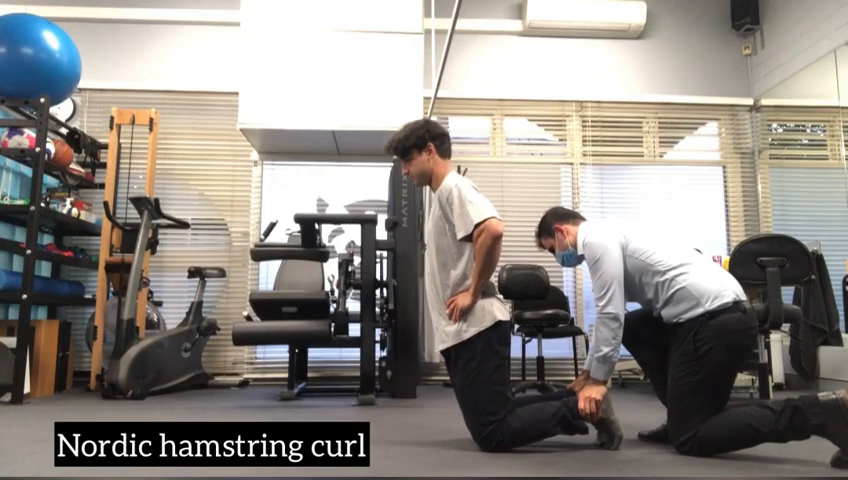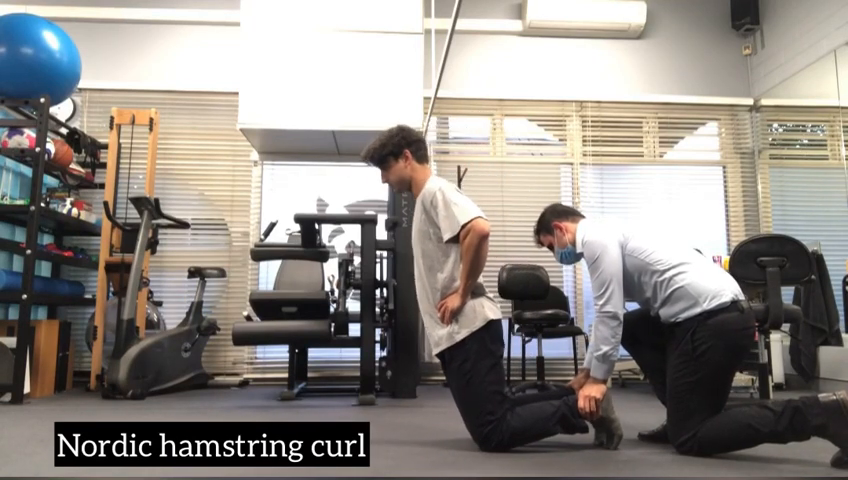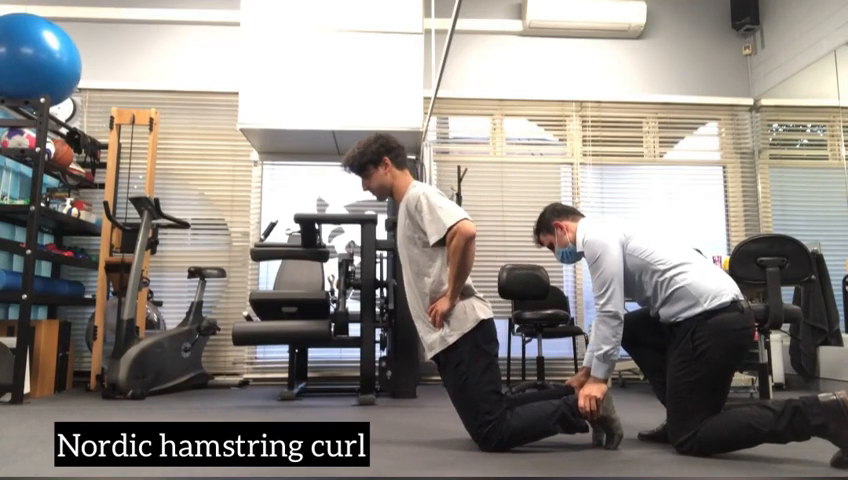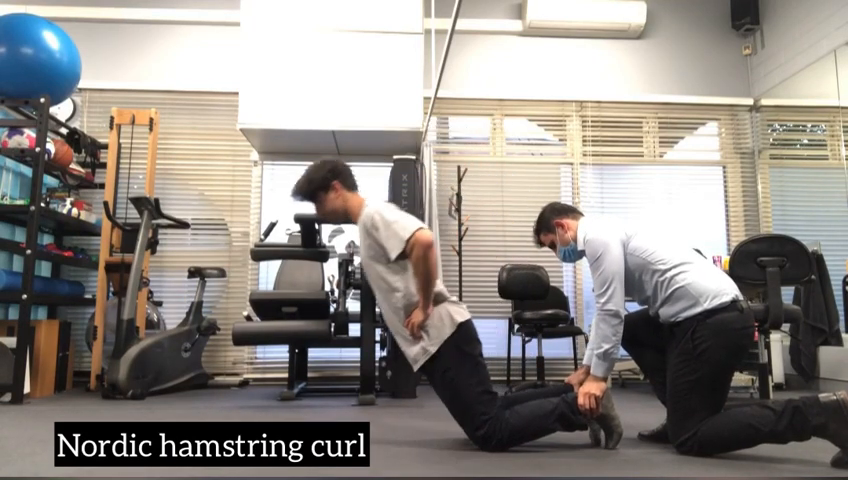
dt=0.5s
person 1, frame 1
left shoulder: (454, 188)
right shoulder: (442, 195)
left elbow: (493, 230)
left wrist: (473, 292)
left hip: (475, 326)
right hip: (461, 329)
left knee: (493, 434)
right knee: (492, 421)
right ankle: (577, 401)
person 1, frame 2
left shoulder: (435, 191)
right shoulder: (426, 198)
left elbow: (479, 230)
left wrist: (462, 293)
left hip: (467, 327)
right hip: (455, 330)
left knee: (493, 433)
right knee: (492, 417)
right ankle: (578, 400)
person 1, frame 3
left shoulder: (418, 196)
right shoulder: (408, 205)
left elbow: (465, 232)
left wrist: (451, 296)
left hip: (460, 328)
right hip: (449, 332)
left knee: (492, 433)
right knee: (492, 418)
right ankle: (579, 397)
person 1, frame 4
left shoulder: (374, 214)
right shoulder: (369, 222)
left elbow: (423, 242)
left wrist: (424, 307)
left hip: (440, 335)
right hip: (432, 339)
left knee: (490, 431)
right knee: (488, 416)
left ankle: (579, 404)
right ankle: (572, 396)
person 2, frame 1
left shoulder: (597, 239)
right shoulder: (608, 237)
left elbow: (610, 314)
right elbow: (611, 315)
left wrist: (597, 379)
right wrist: (587, 371)
left hip: (715, 322)
right hip: (719, 313)
left knee: (690, 438)
right knee: (631, 327)
left ankle: (821, 412)
right ankle: (681, 416)
person 2, frame 2
left shoulder: (596, 237)
right shoulder: (608, 237)
left elbow: (609, 313)
right elbow: (611, 314)
left wrist: (597, 378)
right wrist: (587, 370)
left hip: (713, 321)
right hip: (716, 314)
left knee: (690, 439)
right knee: (630, 329)
left ankle: (822, 414)
right ankle: (681, 414)
person 2, frame 3
left shoulder: (597, 238)
right shoulder: (607, 236)
left elbow: (610, 313)
right elbow: (607, 313)
left wrist: (598, 378)
right wrist: (587, 369)
left hip: (712, 322)
right hip: (716, 314)
left knee: (689, 438)
right knee: (630, 330)
right ankle: (681, 415)
person 2, frame 4
left shoulder: (598, 235)
right shoulder: (608, 235)
left elbow: (611, 311)
right elbow: (607, 311)
left wrist: (598, 375)
right wrist: (586, 367)
left hip: (712, 321)
right hip: (713, 314)
left knee: (690, 438)
right knee: (630, 331)
right ankle: (681, 413)
